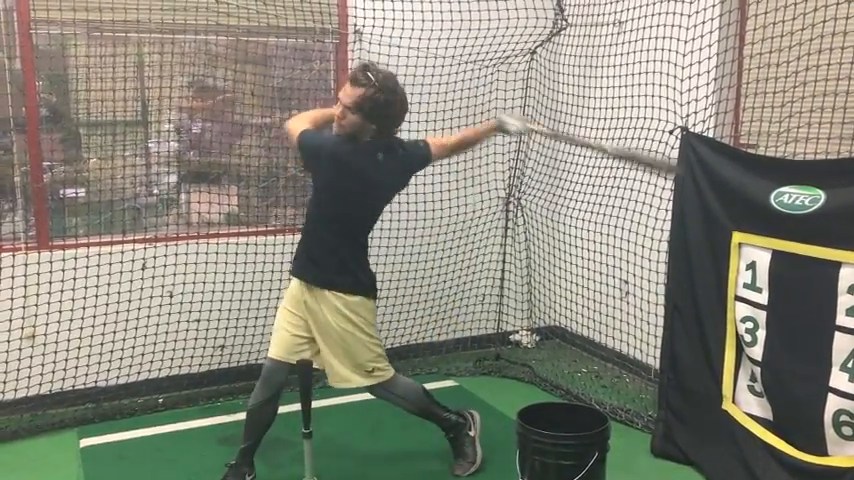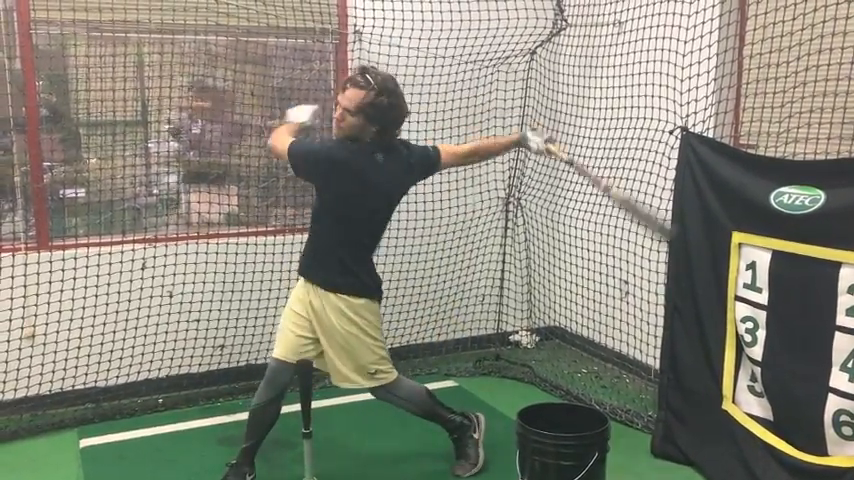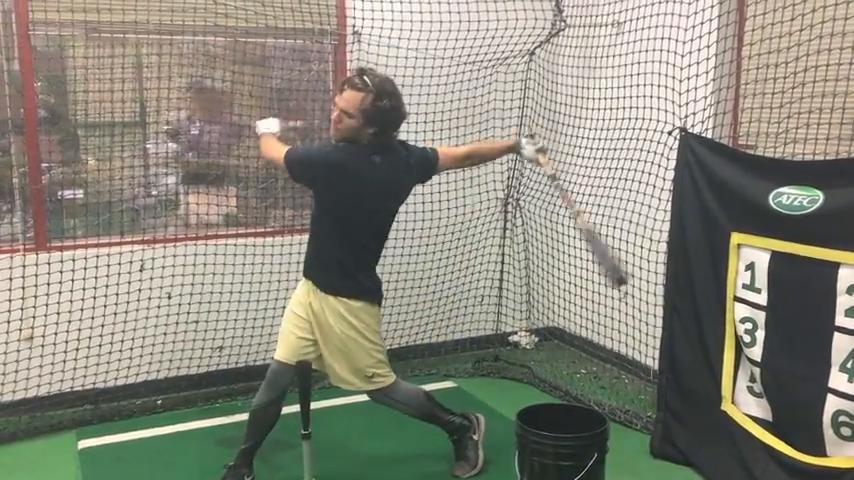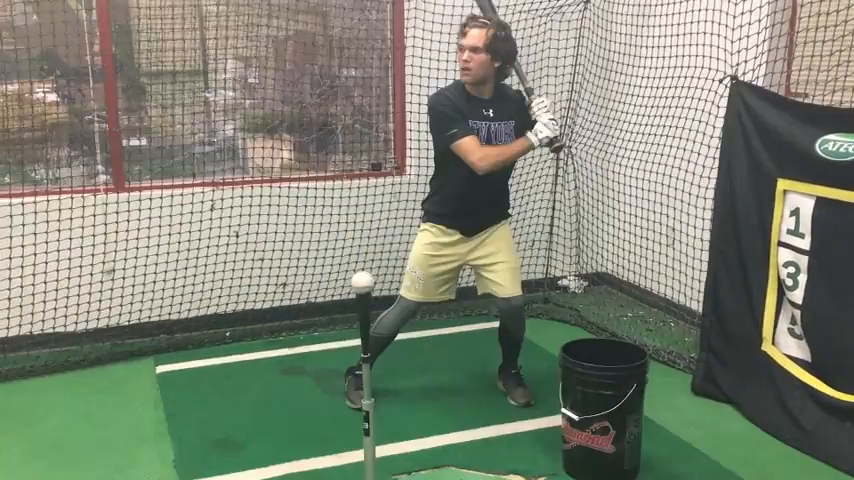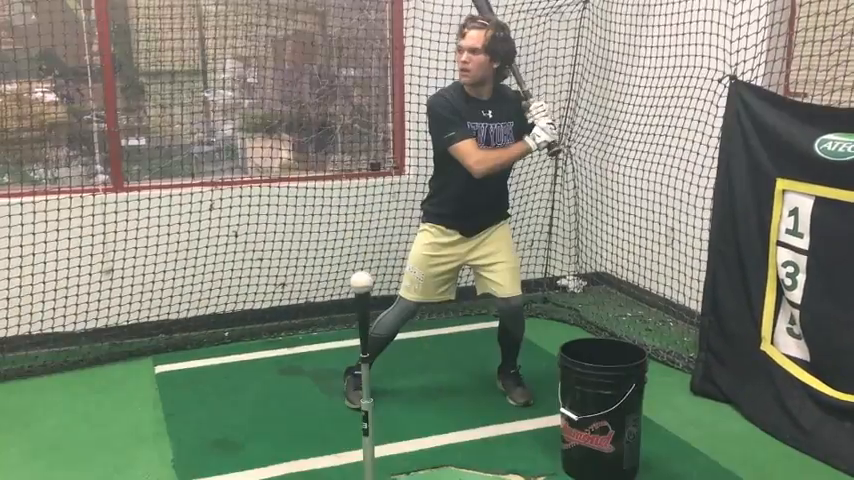
dt=0.1s
person 1, frame 1
left shoulder: (334, 152)
right shoulder: (398, 154)
left elbow: (296, 125)
right elbow: (451, 144)
left wrist: (330, 113)
right wrist: (498, 125)
left hip: (341, 293)
right hip: (307, 283)
left knee: (380, 381)
right knee: (273, 374)
left ankle: (459, 425)
person 1, frame 2
left shoulder: (336, 158)
right shoulder: (403, 157)
left elbow: (278, 143)
right elbow: (464, 152)
left wrist: (295, 118)
right wrist: (520, 139)
left hip: (347, 296)
right hip: (312, 285)
left knee: (382, 382)
right knee: (278, 375)
left ankle: (463, 426)
person 1, frame 3
left shoulder: (335, 162)
left elbow: (273, 152)
right elbow: (461, 155)
left wrist: (266, 129)
left hip: (347, 298)
right hip: (315, 288)
left knee: (379, 385)
right knee: (278, 377)
left ankle: (462, 427)
person 1, frame 4
left shoulder: (512, 101)
right shoulder: (444, 103)
right elbow: (480, 159)
left wrist: (543, 124)
right wrist: (532, 138)
left hip: (492, 226)
right hip: (443, 228)
left knee: (511, 304)
right knee: (405, 307)
left ankle: (510, 372)
right ankle: (358, 372)
person 1, frame 5
left shoulder: (511, 103)
right shoulder: (442, 104)
left elbow: (524, 148)
right elbow: (478, 163)
left wrist: (540, 131)
right wrist: (531, 142)
left hip: (491, 227)
right hip: (443, 229)
left knee: (511, 304)
right knee: (405, 307)
left ankle: (509, 372)
right ankle: (357, 372)
